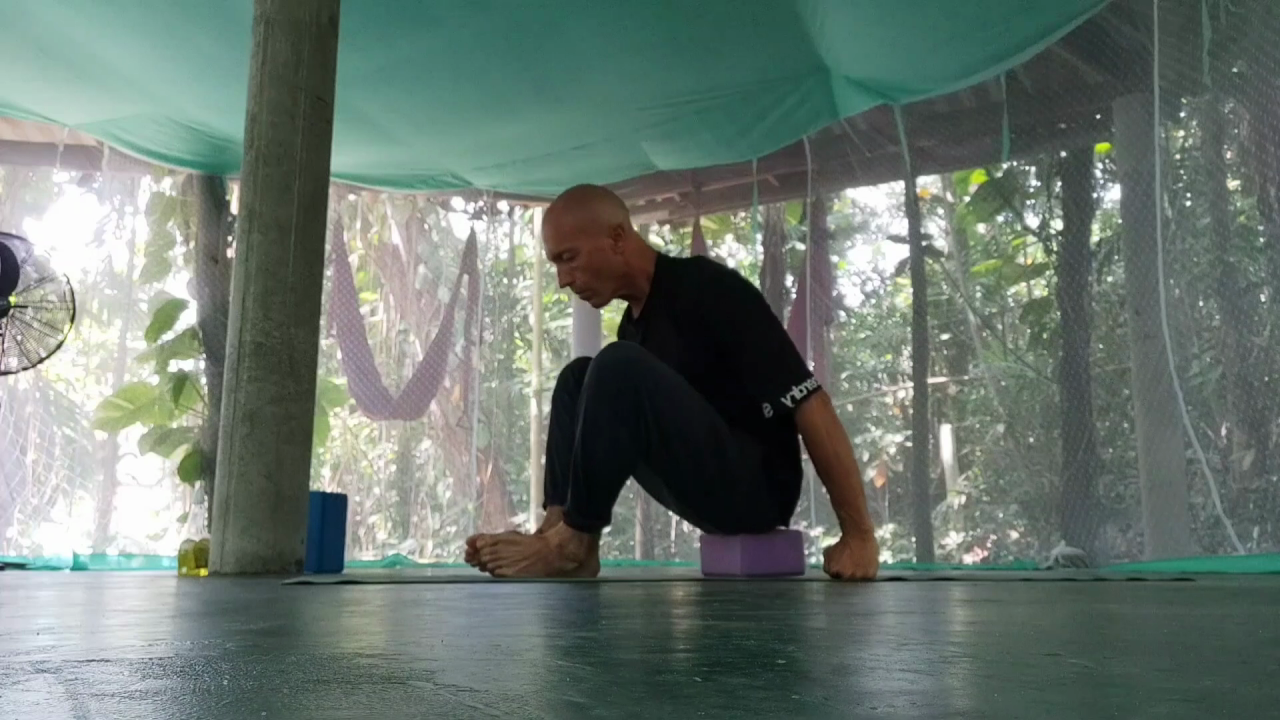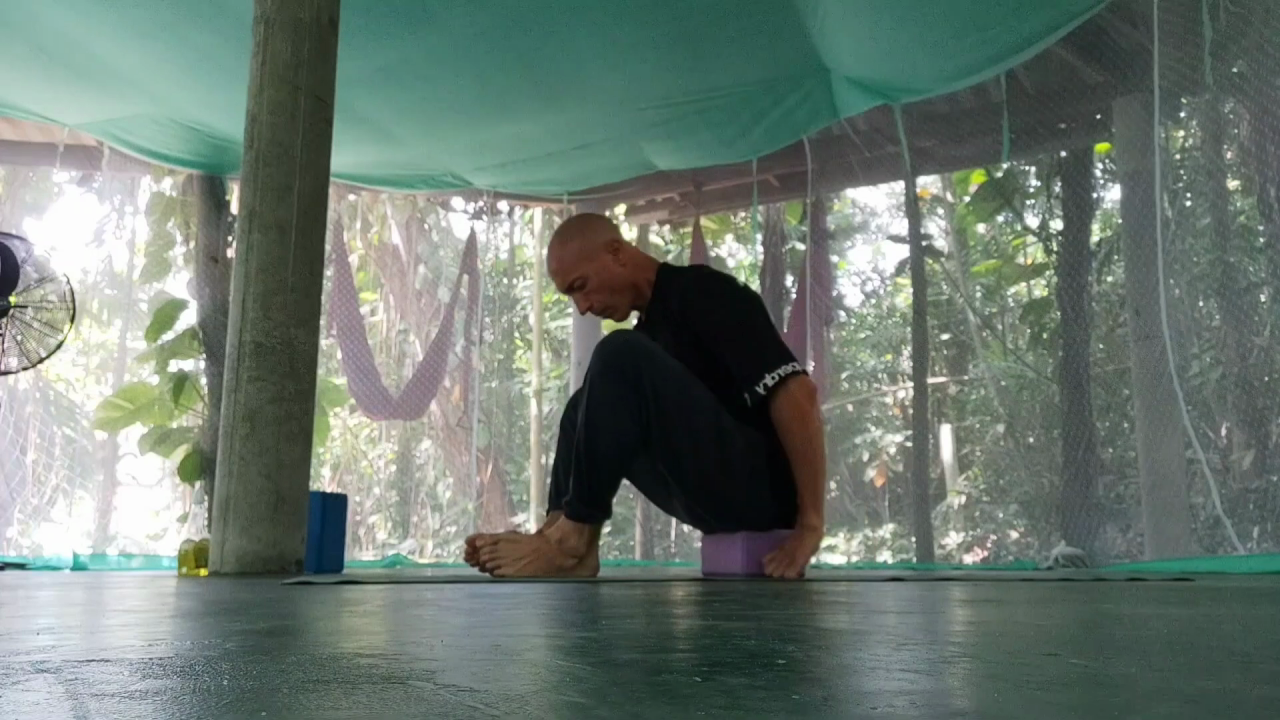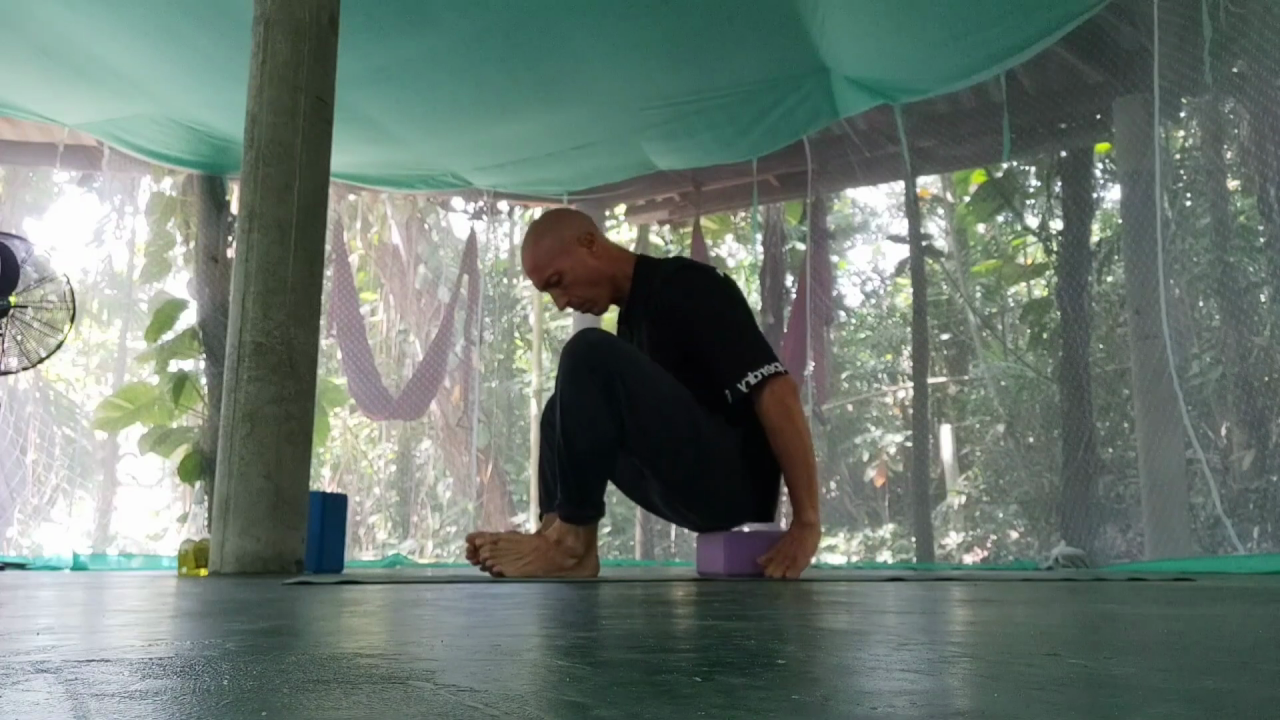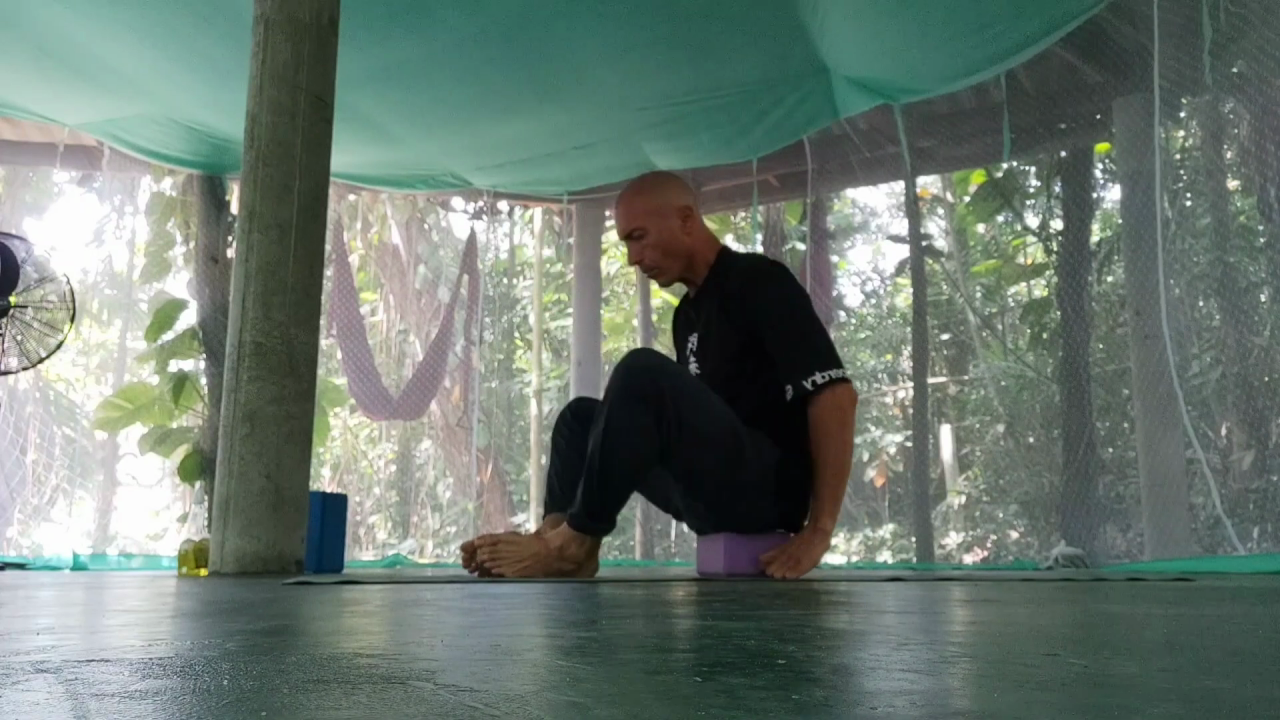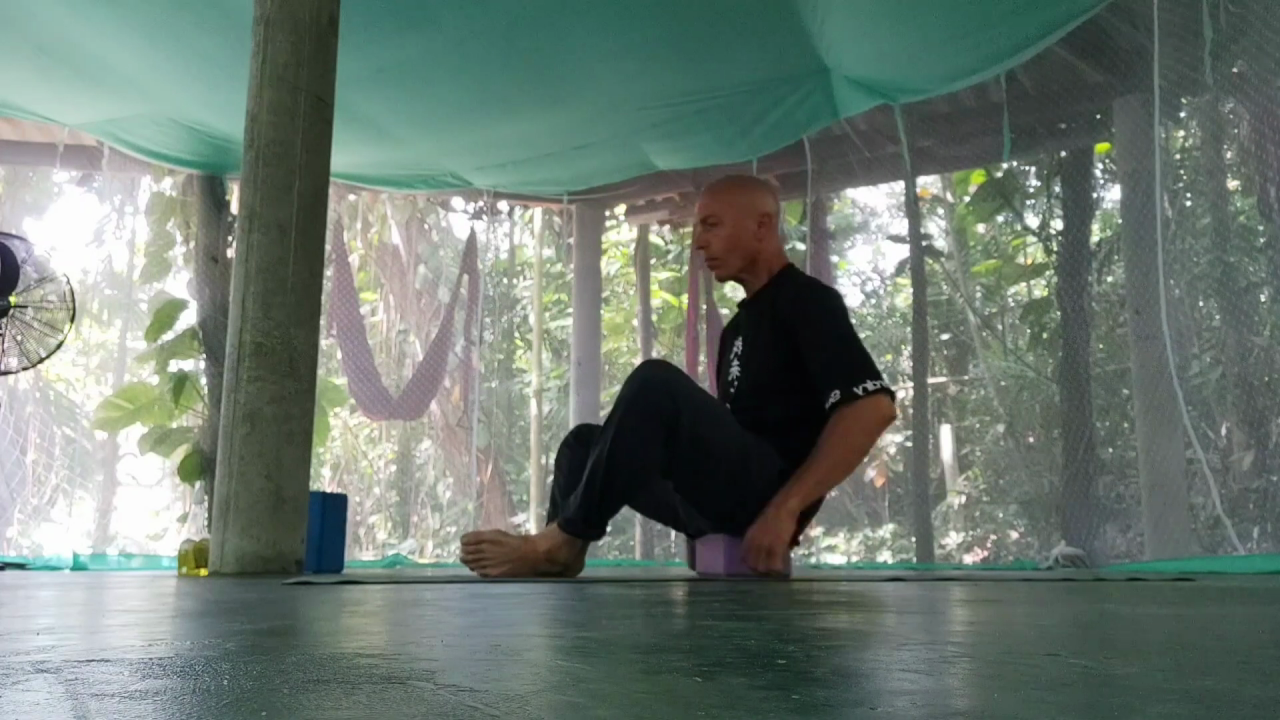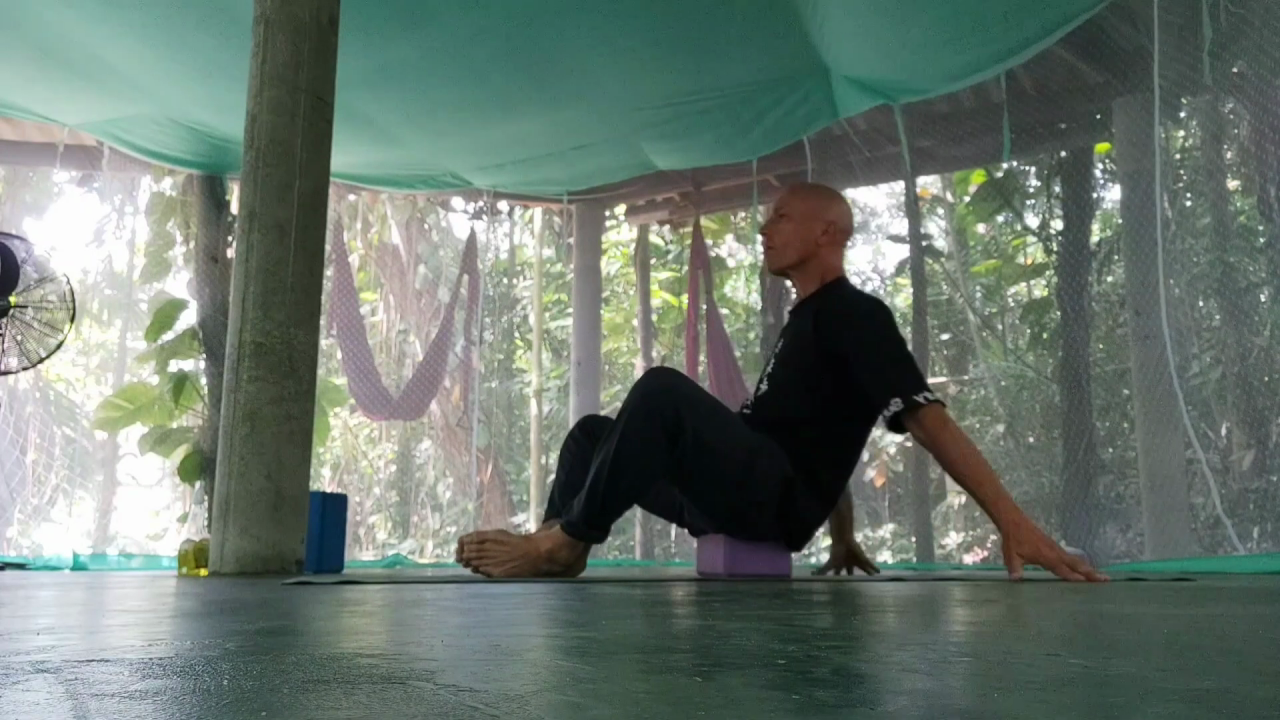
dt=0.7s
person 1, frame 1
left shoulder: (709, 292)
right shoulder: (632, 325)
left elbow: (808, 404)
left wrist: (858, 535)
left hip: (756, 488)
right hip: (704, 488)
left knee: (619, 368)
right knee: (579, 379)
left ankle: (574, 542)
right ankle: (561, 528)
person 1, frame 2
left shoulder: (703, 295)
right shoulder: (649, 326)
left elbow: (795, 390)
left wrist: (810, 526)
left hip: (757, 488)
right hip: (710, 493)
left knee: (620, 358)
right knee: (589, 405)
left ankle: (573, 538)
right ankle: (560, 529)
person 1, frame 3
left shoulder: (684, 287)
right shoulder: (632, 319)
left elbow: (776, 389)
left wrist: (806, 523)
left hip: (734, 481)
right hip: (693, 488)
left knee: (589, 356)
right knee: (567, 409)
left ankle: (572, 538)
right ankle: (557, 530)
person 1, frame 4
left shoulder: (759, 283)
right shoulder: (687, 314)
left elbow: (834, 394)
left wrist: (817, 532)
left hip: (766, 489)
right hip: (714, 491)
left knee: (644, 372)
right knee: (581, 416)
left ankle: (576, 541)
right ankle: (557, 532)
person 1, frame 5
left shoulder: (807, 302)
right shoulder: (739, 325)
left elbow: (873, 407)
left wrist: (787, 507)
right wrist: (698, 527)
left hip: (769, 493)
right hip: (723, 496)
left knee: (655, 382)
right knee: (584, 441)
left ankle: (565, 540)
right ankle: (560, 544)
person 1, frame 6
left shoulder: (854, 314)
right shoulder: (804, 319)
left elbow: (927, 418)
left wrist: (1014, 525)
right wrist: (844, 541)
left hip: (776, 499)
right hip: (735, 490)
left knee: (661, 390)
right knee: (593, 432)
left ankle: (566, 541)
right ankle: (556, 550)
